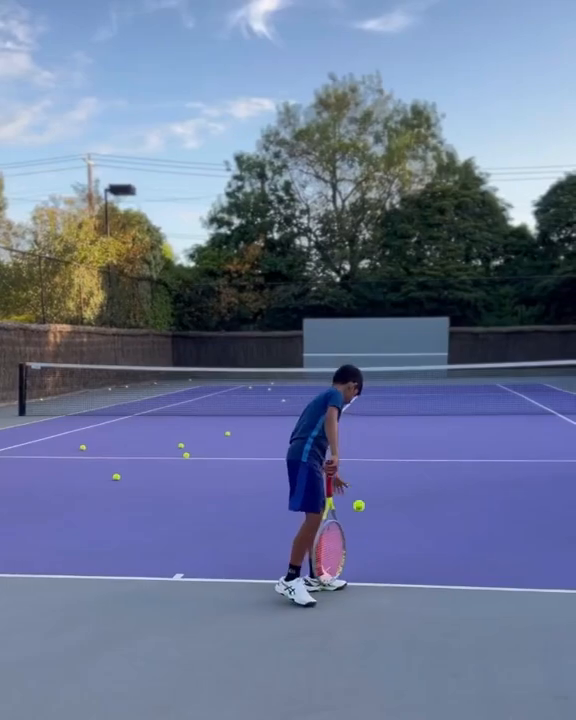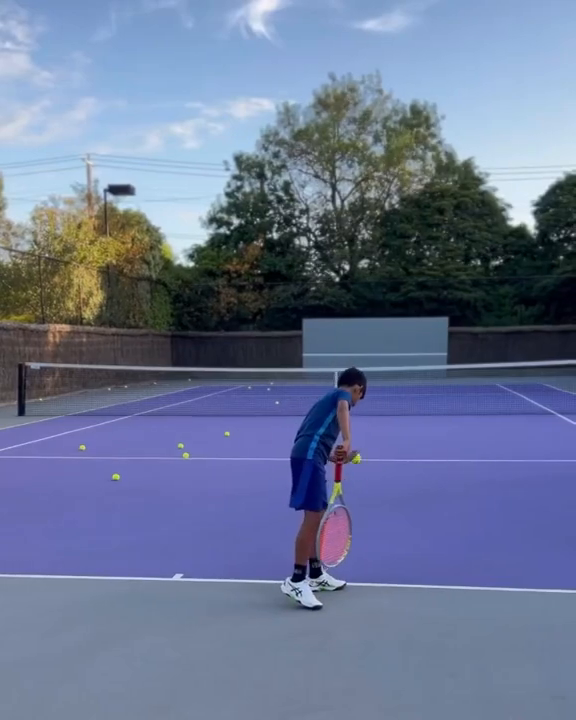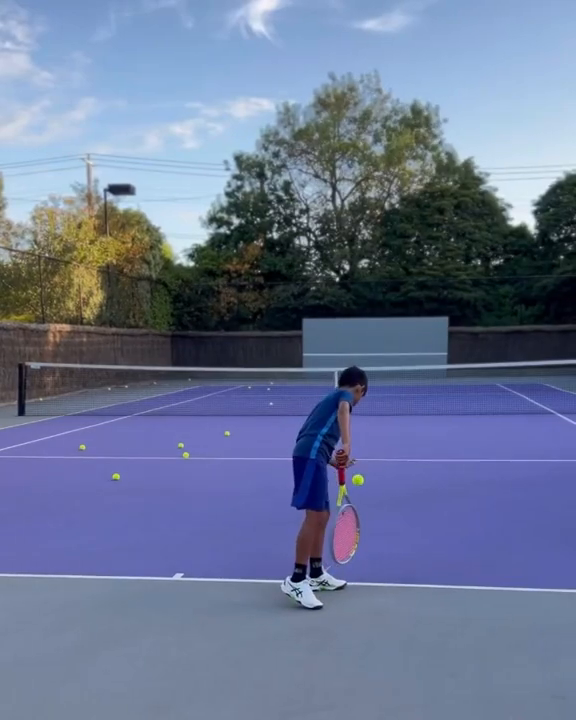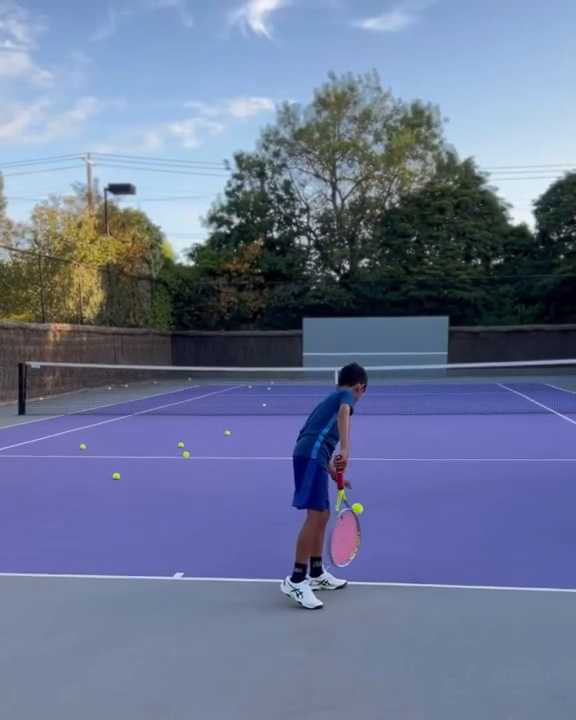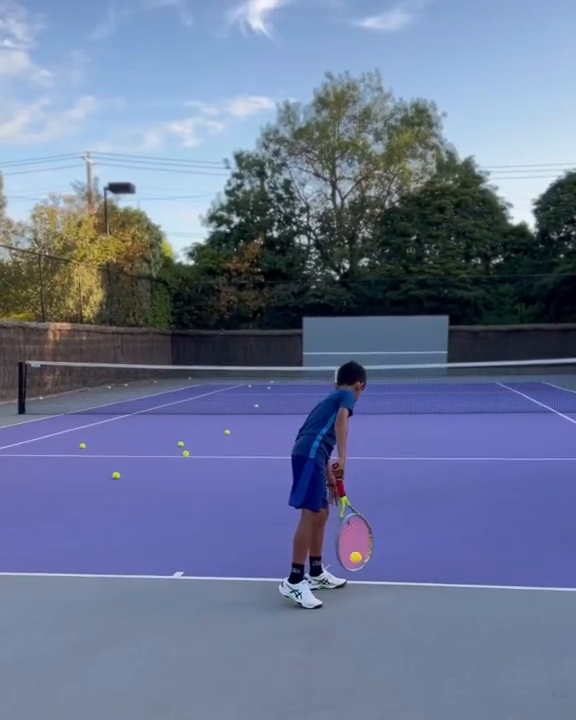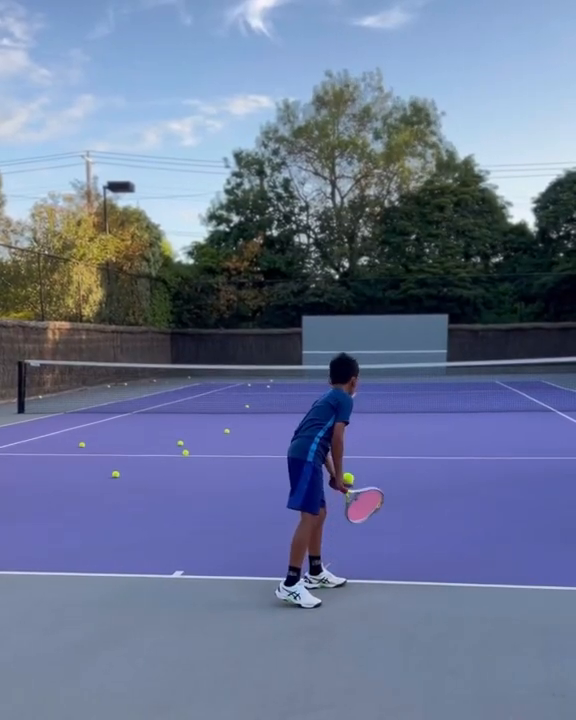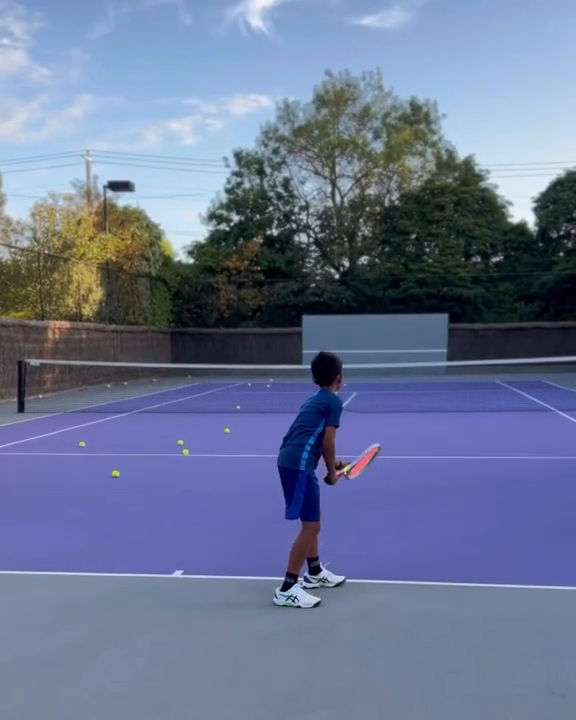
dt=0.4s
person 1, frame 1
left shoulder: (324, 398)
right shoulder: (335, 395)
right elbow: (331, 418)
left wrist: (330, 475)
right wrist: (336, 454)
left hip: (307, 459)
right hip: (303, 458)
left knee: (319, 517)
right knee: (312, 518)
left ankle: (315, 576)
right ankle: (290, 579)
person 1, frame 2
left shoulder: (330, 399)
right shoulder: (343, 395)
right elbow: (342, 409)
left wrist: (338, 456)
right wrist: (347, 440)
left hip: (310, 457)
right hip: (308, 456)
left knee: (320, 515)
right knee: (311, 516)
left ankle: (315, 575)
right ankle: (296, 580)
person 1, frame 3
left shoulder: (332, 399)
right shoulder: (345, 395)
right elbow: (343, 410)
left wrist: (340, 463)
right wrist: (347, 443)
left hip: (311, 456)
right hip: (310, 455)
left knee: (322, 515)
right knee: (313, 516)
left ankle: (316, 575)
right ankle: (296, 580)
person 1, frame 4
left shoulder: (332, 398)
right shoulder: (347, 395)
right elbow: (344, 413)
left wrist: (336, 474)
right wrist: (345, 449)
left hip: (311, 455)
right hip: (311, 455)
left knee: (323, 515)
right knee: (314, 515)
left ankle: (316, 574)
right ankle: (295, 580)
person 1, frame 5
left shoulder: (332, 397)
right shoulder: (347, 396)
right elbow: (340, 421)
left wrist: (331, 483)
right wrist: (341, 460)
left hip: (311, 455)
right hip: (309, 455)
left knee: (321, 514)
right knee: (309, 515)
left ankle: (316, 573)
right ankle: (293, 581)
person 1, frame 6
left shoulder: (327, 397)
right shoulder: (345, 399)
right elbow: (337, 439)
left wrist: (334, 476)
right wrist: (339, 476)
left hip: (303, 455)
right hip: (307, 457)
left knee: (319, 513)
right knee: (309, 517)
left ankle: (315, 573)
right ankle: (290, 584)
person 1, frame 7
left shoulder: (315, 400)
right shoulder: (334, 401)
right elbow: (328, 443)
left wrist: (332, 462)
right wrist: (332, 472)
left hip: (290, 460)
right hip: (299, 464)
left knee: (312, 520)
right knee: (311, 524)
left ankle: (315, 573)
right ankle: (287, 589)
